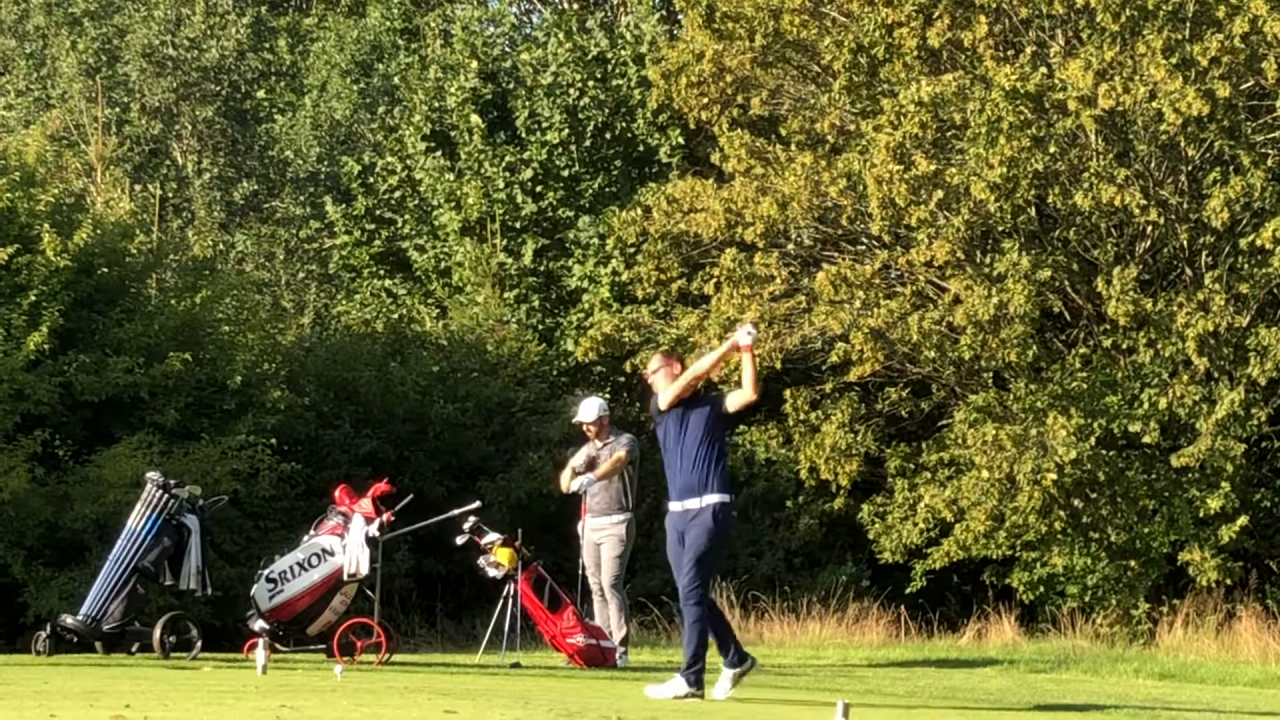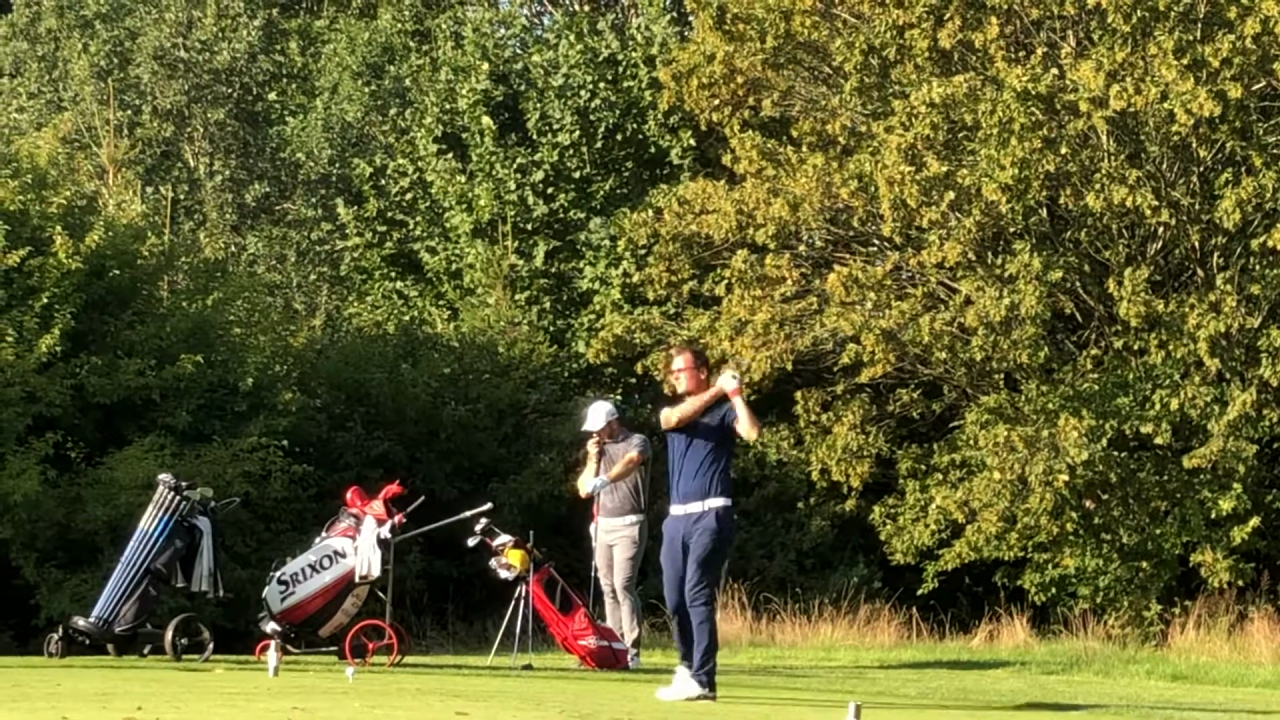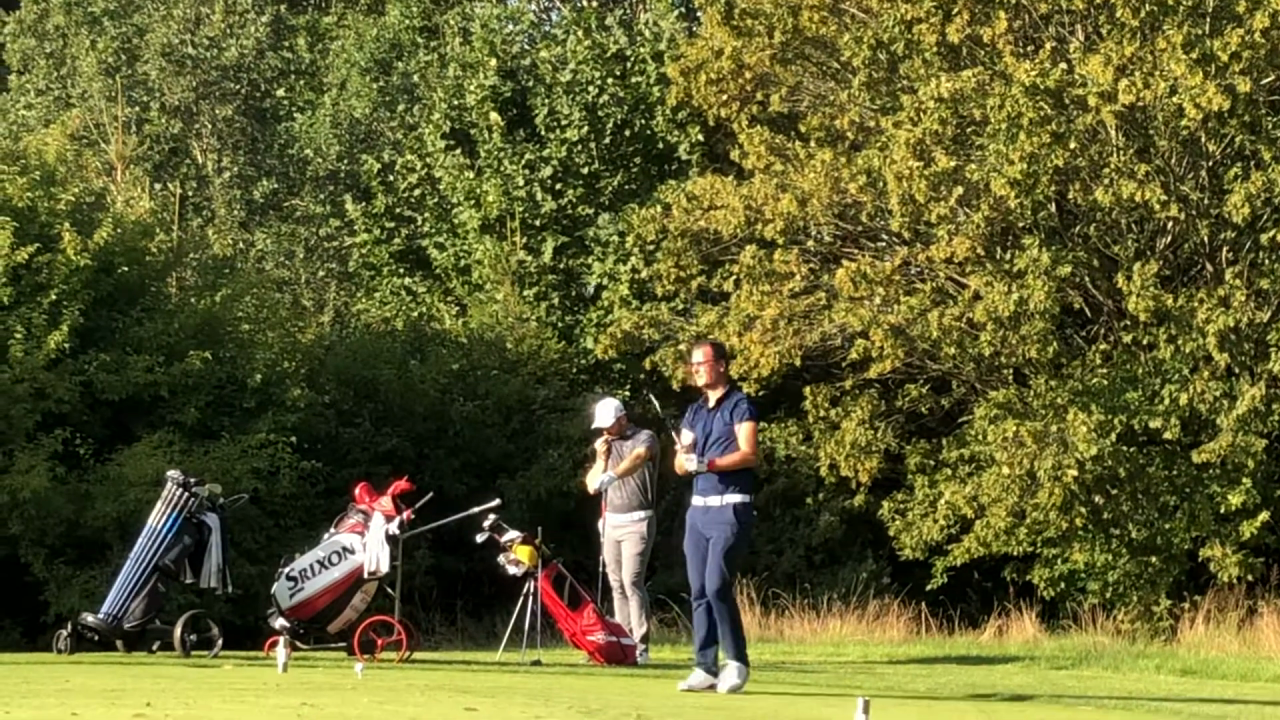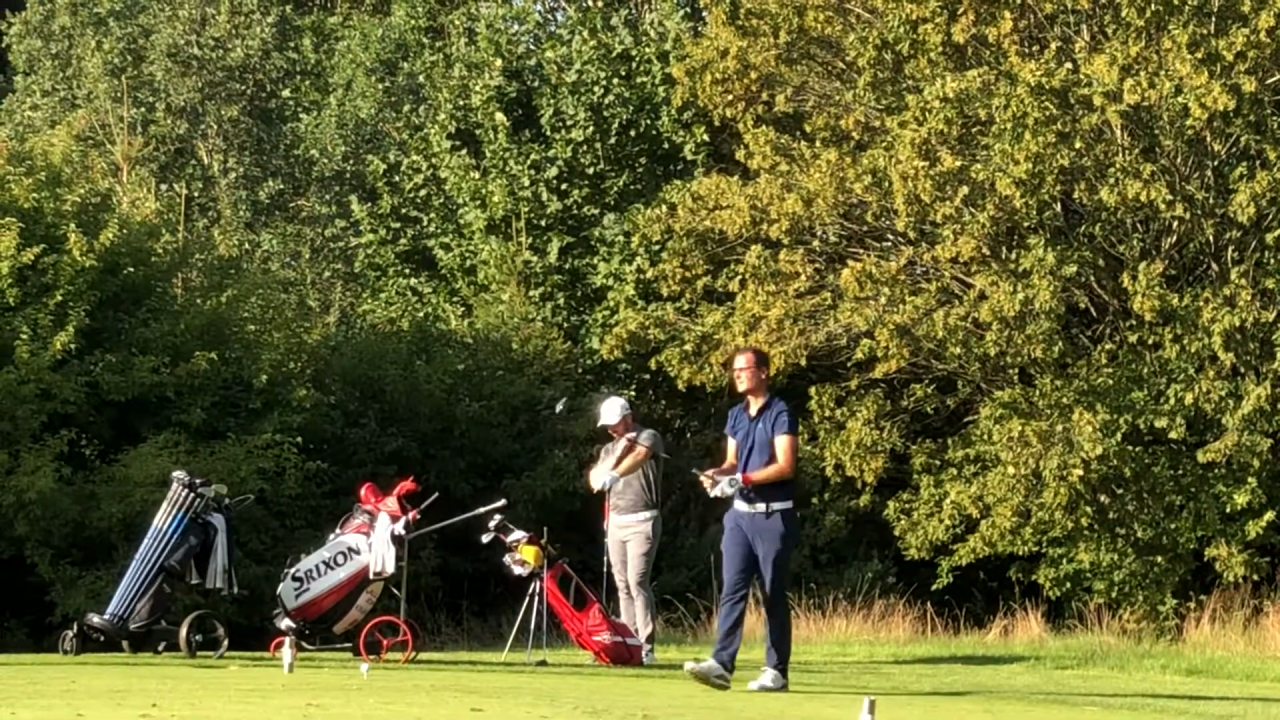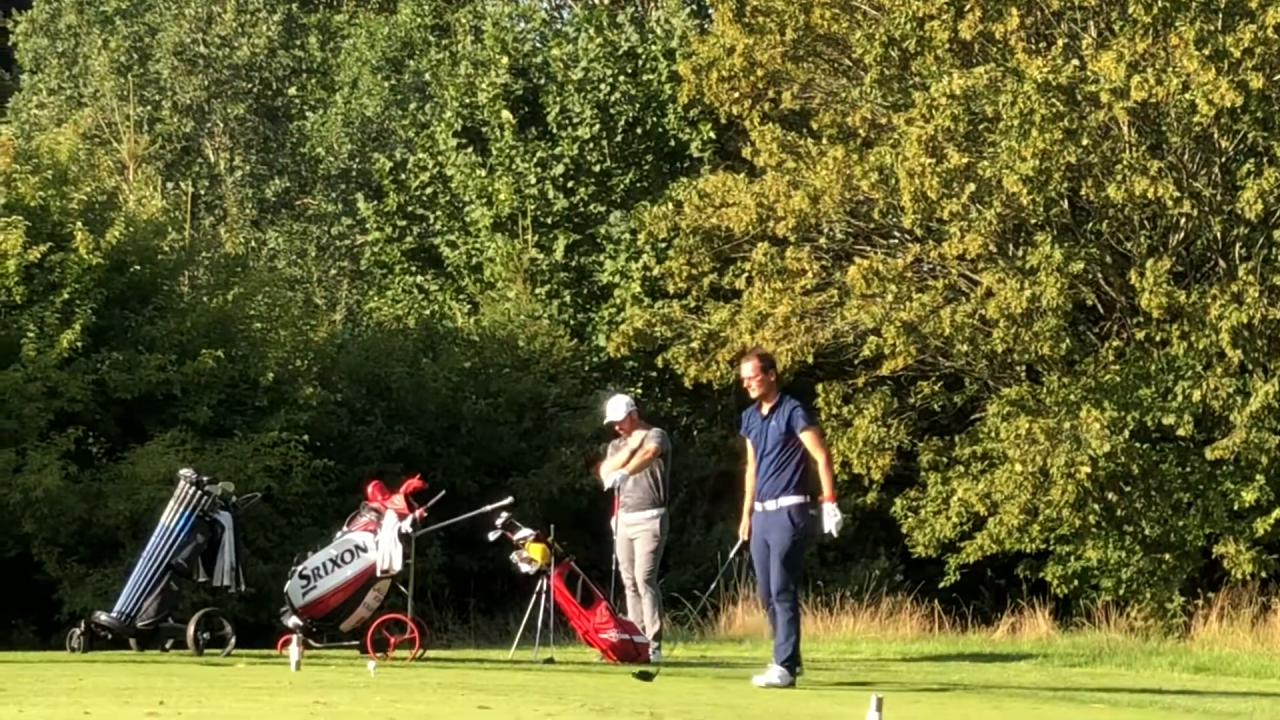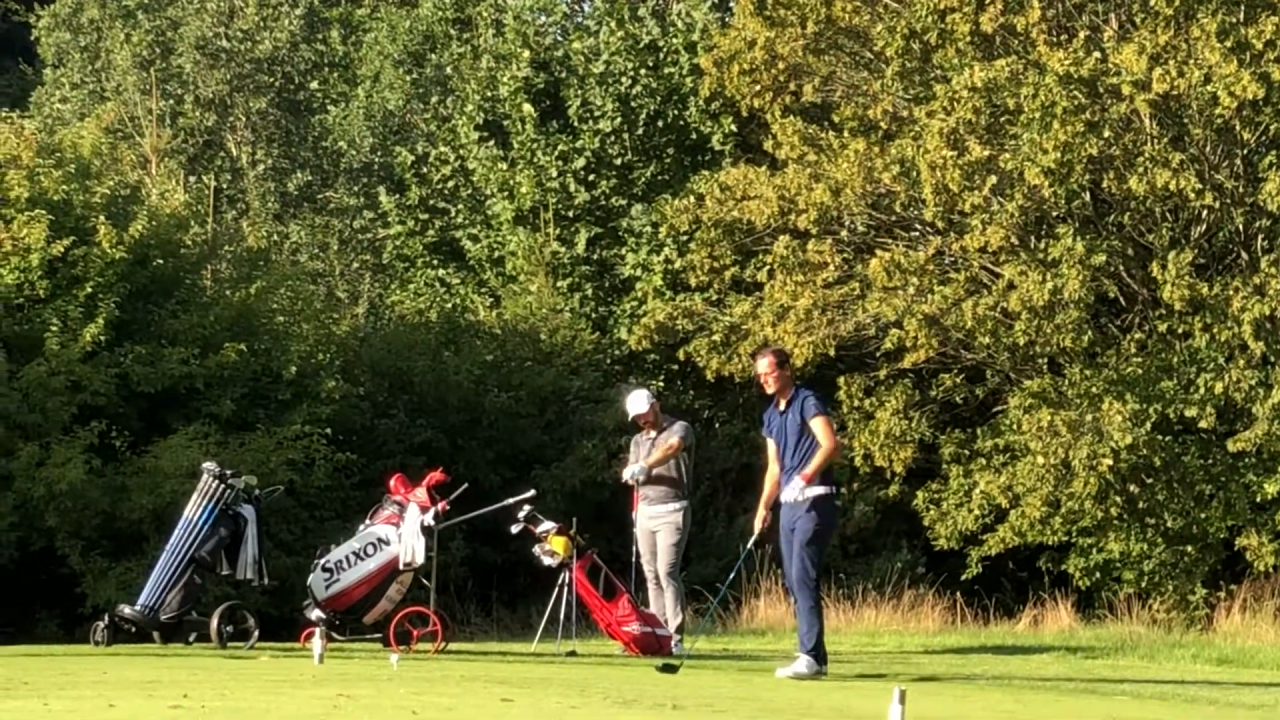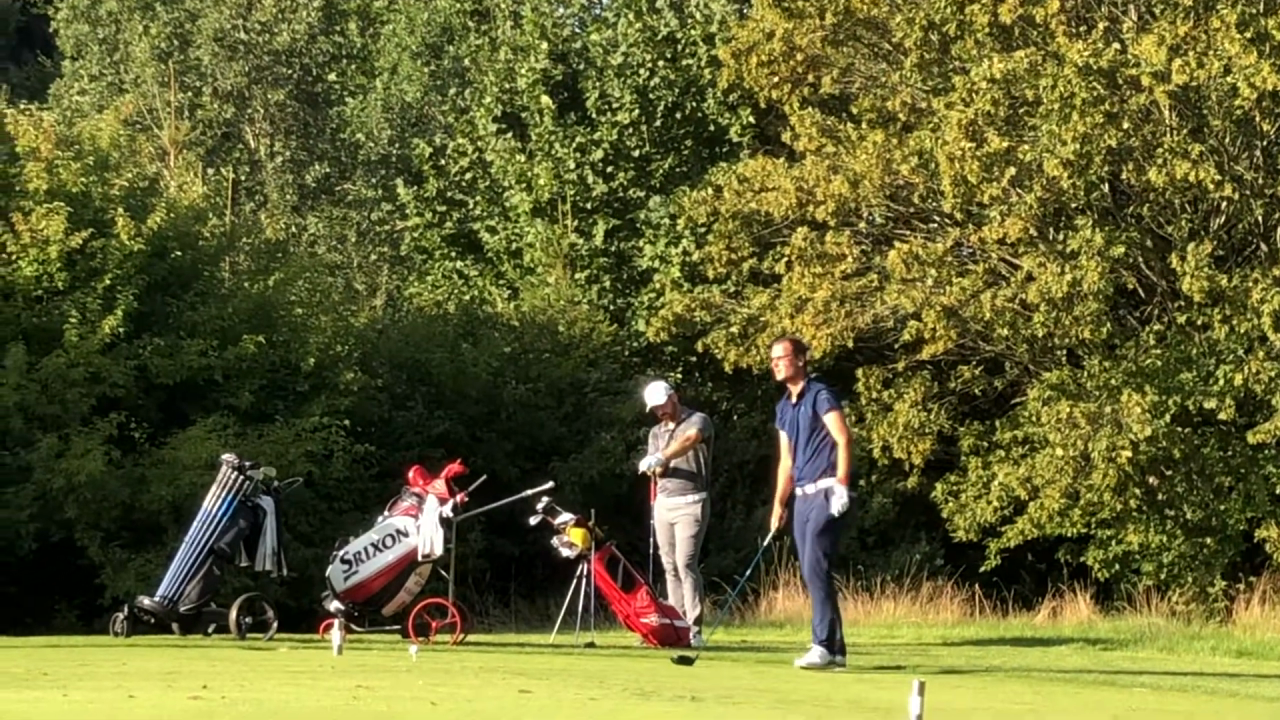
dt=0.5s
person 1, frame 1
left shoulder: (712, 405)
right shoulder: (661, 405)
left elbow: (750, 395)
right elbow: (680, 388)
left wrist: (746, 349)
right wrist: (729, 346)
left hip: (709, 510)
right hip: (678, 513)
left knee: (692, 591)
right knee: (692, 593)
left ankle: (690, 678)
right ankle: (735, 658)
person 1, frame 2
left shoulder: (725, 412)
right shoulder: (670, 411)
left elbow: (753, 433)
right elbow: (673, 419)
left wrist: (734, 393)
right wrist: (717, 390)
left hip: (710, 514)
right hip: (677, 516)
left knee: (698, 594)
right knee: (674, 599)
left ankle: (701, 680)
right ankle: (690, 664)
person 1, frame 3
left shoulder: (739, 404)
right shoulder: (694, 411)
left elbow: (749, 454)
right elbow: (680, 466)
left wrist: (706, 463)
right wrist: (683, 455)
left hip: (730, 509)
right hip: (698, 509)
left knee: (717, 585)
right knee: (699, 590)
left ankle: (736, 661)
right ankle: (705, 668)
person 1, frame 4
left shoulder: (780, 414)
right shoulder: (736, 415)
left elbow: (785, 467)
left wrist: (743, 480)
right wrist: (718, 475)
left hip: (774, 516)
right hip: (740, 514)
left knee: (773, 595)
right knee: (733, 588)
left ankle: (777, 670)
right ankle: (721, 664)
person 1, frame 5
left shoulder: (793, 411)
right shoulder: (749, 416)
left elbow: (822, 457)
left wrist: (829, 501)
right wrist: (746, 512)
left hip: (789, 511)
right hip: (763, 513)
left knee: (782, 590)
right knee: (767, 592)
left ankle: (784, 667)
right ankle: (788, 659)
person 1, frame 6
left shoulder: (808, 401)
right shoulder: (770, 415)
left elbow: (830, 445)
left wrist: (803, 479)
right wrist: (763, 507)
left hip: (814, 501)
right hip: (789, 506)
left knee: (805, 578)
right knee: (795, 583)
left ankle: (810, 657)
right ankle: (815, 657)
person 1, frame 7
left shoulder: (820, 394)
right shoulder: (783, 407)
left elbow: (843, 440)
left wrist: (841, 485)
right wrist: (778, 503)
left hip: (825, 493)
right hip: (802, 497)
left knee: (815, 568)
right knee: (813, 572)
left ankle: (822, 646)
right ankle: (834, 649)
person 2, frame 1
left shoulder: (625, 441)
right shoulder: (586, 450)
left elbow: (616, 462)
right elbow: (565, 486)
left wrist: (592, 478)
right wrist: (574, 464)
left hip: (616, 524)
right hip: (590, 525)
left knee: (611, 584)
right knee: (597, 587)
left ankle: (621, 650)
person 2, frame 2
left shoulder: (637, 442)
right shoulder: (598, 449)
left elbow: (630, 463)
right elbow: (583, 490)
left wrist: (604, 480)
right wrist: (593, 459)
left hip: (629, 525)
right hip: (602, 526)
left knee: (623, 586)
right knee: (608, 589)
left ankle: (632, 652)
person 2, frame 3
left shoulder: (644, 437)
right shoulder: (605, 445)
left elbow: (637, 459)
right elbow: (591, 487)
left wrist: (612, 475)
right wrist: (601, 457)
left hip: (637, 521)
right hip: (610, 522)
left knee: (632, 582)
right knee: (617, 585)
left ankle: (641, 647)
person 2, frame 4
left shoulder: (649, 437)
right shoulder: (610, 448)
left elbow: (639, 456)
right elbow: (594, 481)
left wrist: (614, 475)
right wrist: (618, 453)
left hip: (643, 521)
right hip: (616, 523)
left knee: (638, 582)
right knee: (623, 585)
left ankle: (647, 648)
person 2, frame 5
left shoulder: (656, 435)
right shoulder: (616, 445)
left elbow: (648, 454)
right elbow: (605, 473)
left wrist: (623, 473)
right wrist: (629, 447)
left hip: (649, 519)
right hip: (623, 520)
left knee: (645, 580)
right knee: (630, 582)
left ankle: (654, 645)
person 2, frame 6
left shoulder: (680, 429)
right shoulder: (637, 441)
left elbow: (670, 449)
right elbow: (631, 478)
left wrist: (643, 466)
right wrist: (637, 473)
left hip: (672, 512)
right hip: (644, 513)
left knee: (667, 572)
right knee: (652, 575)
left ankle: (676, 638)
person 2, frame 7
left shoulder: (698, 420)
right shoulder: (656, 432)
left elbow: (689, 440)
right elbow: (655, 470)
left wrist: (661, 457)
right wrist: (656, 466)
left hip: (691, 503)
right hip: (663, 504)
left knee: (686, 564)
right knee: (670, 567)
left ankle: (694, 629)
